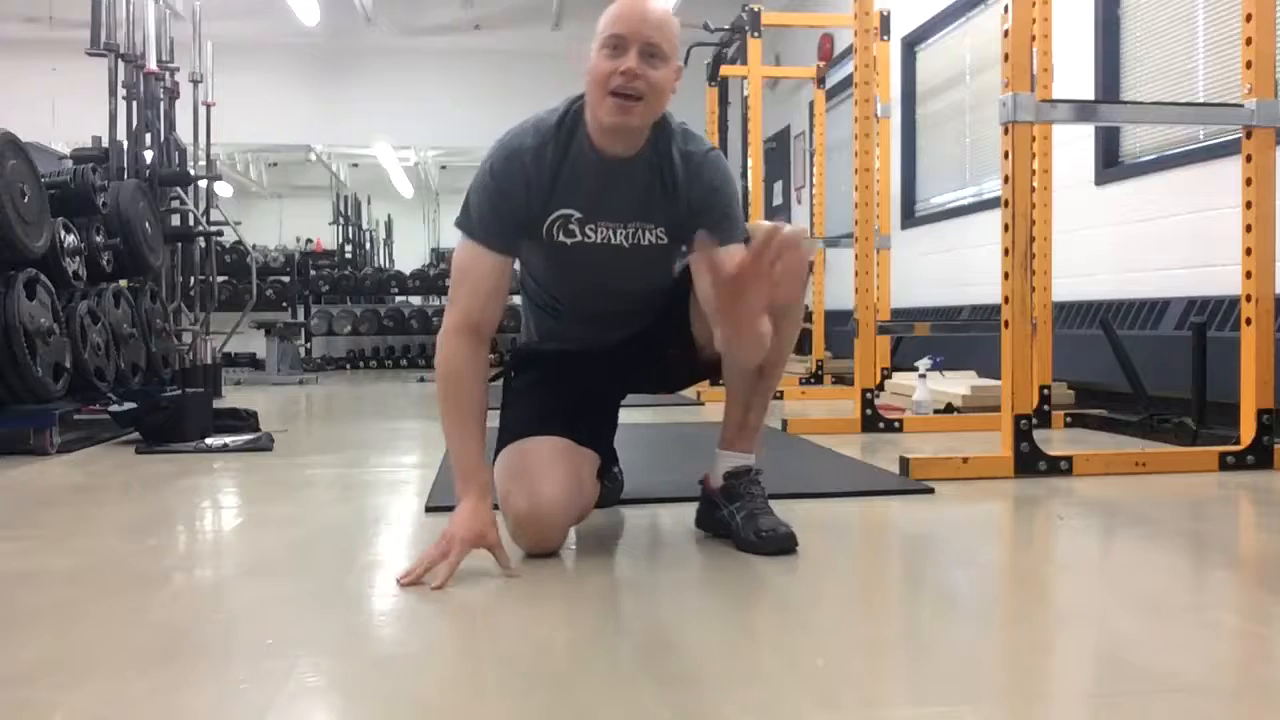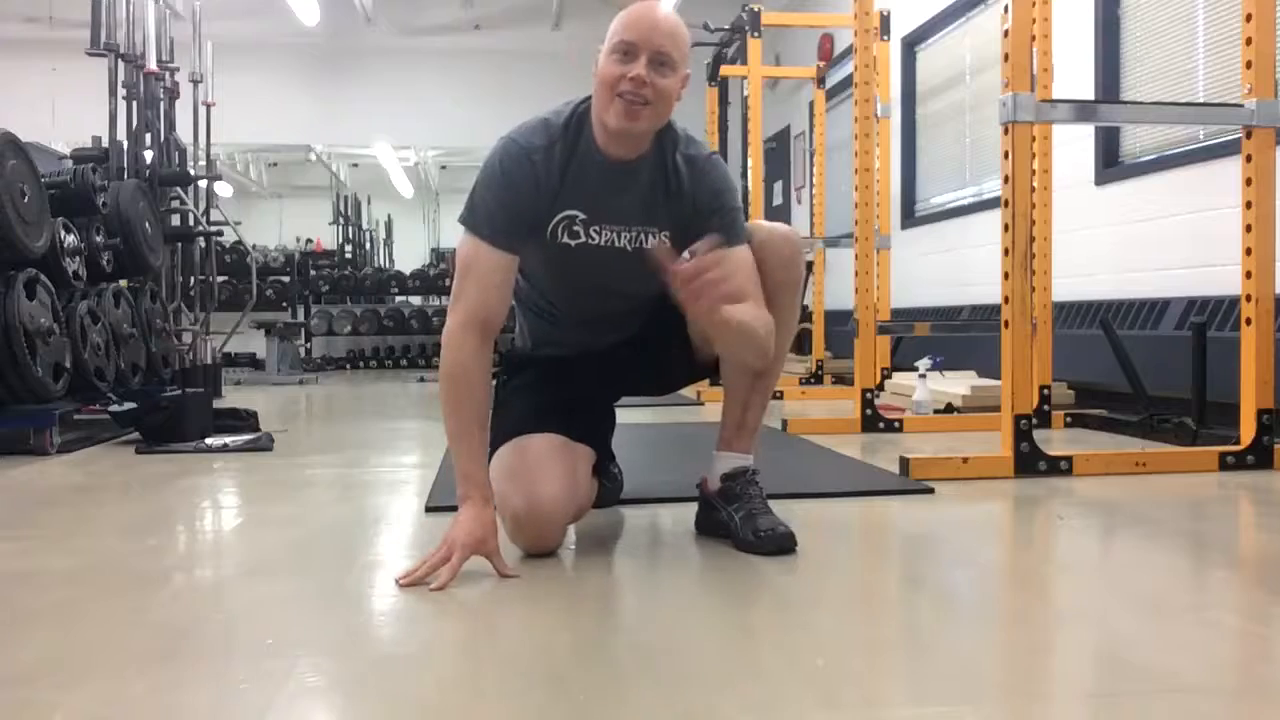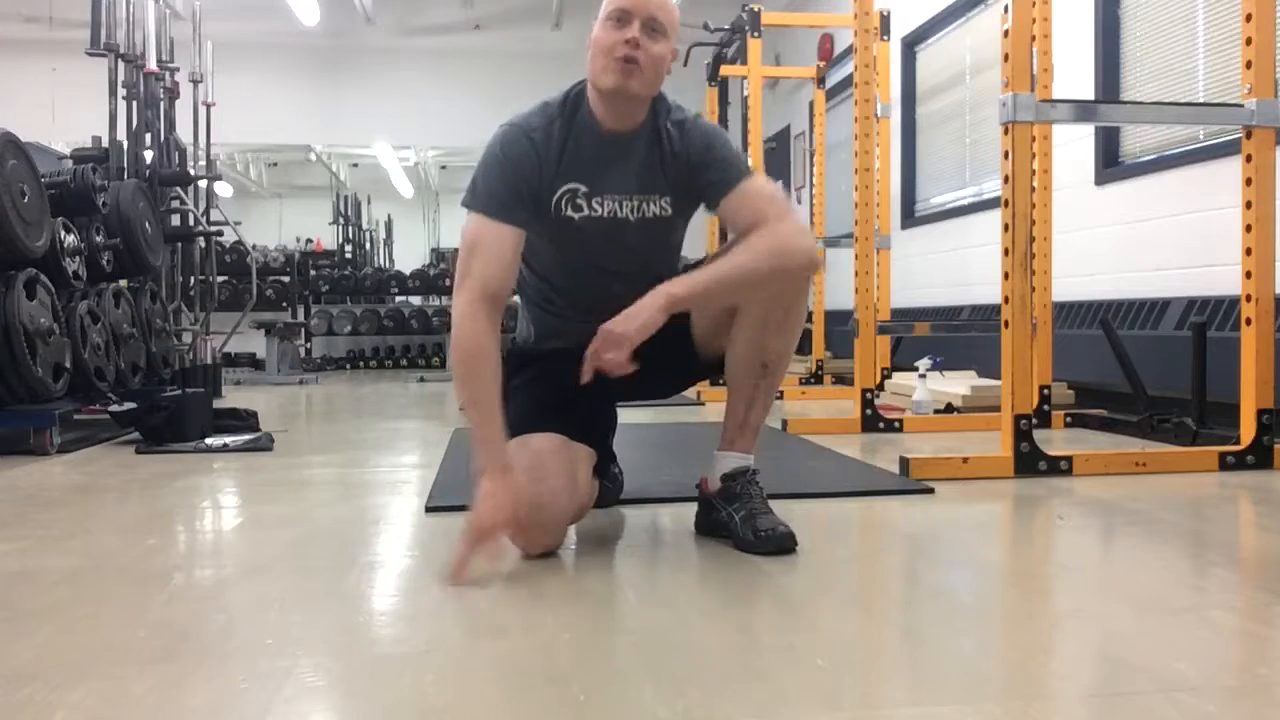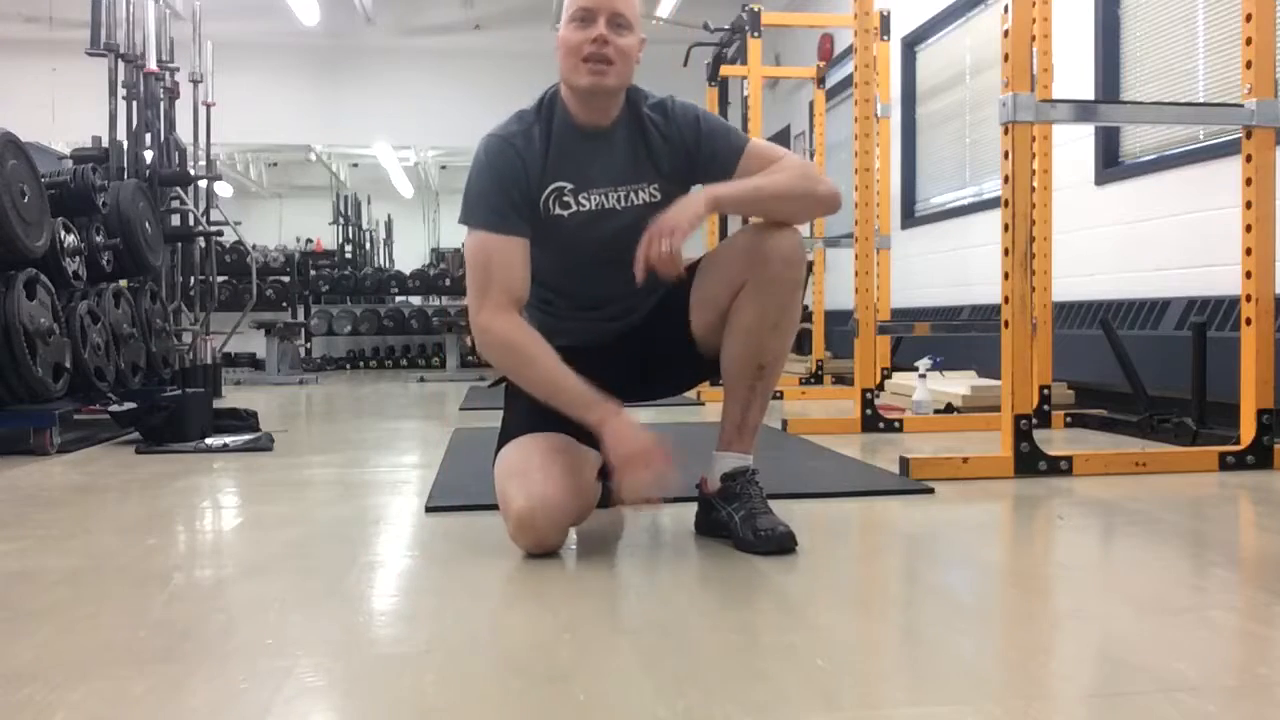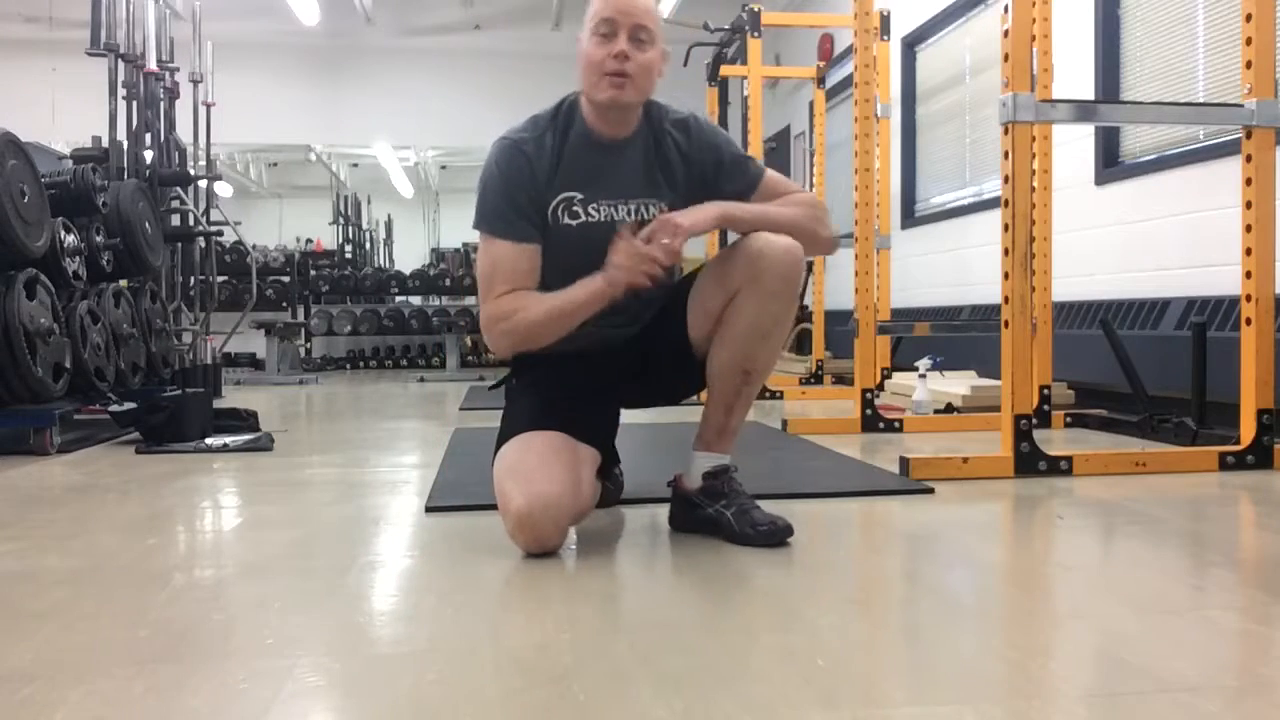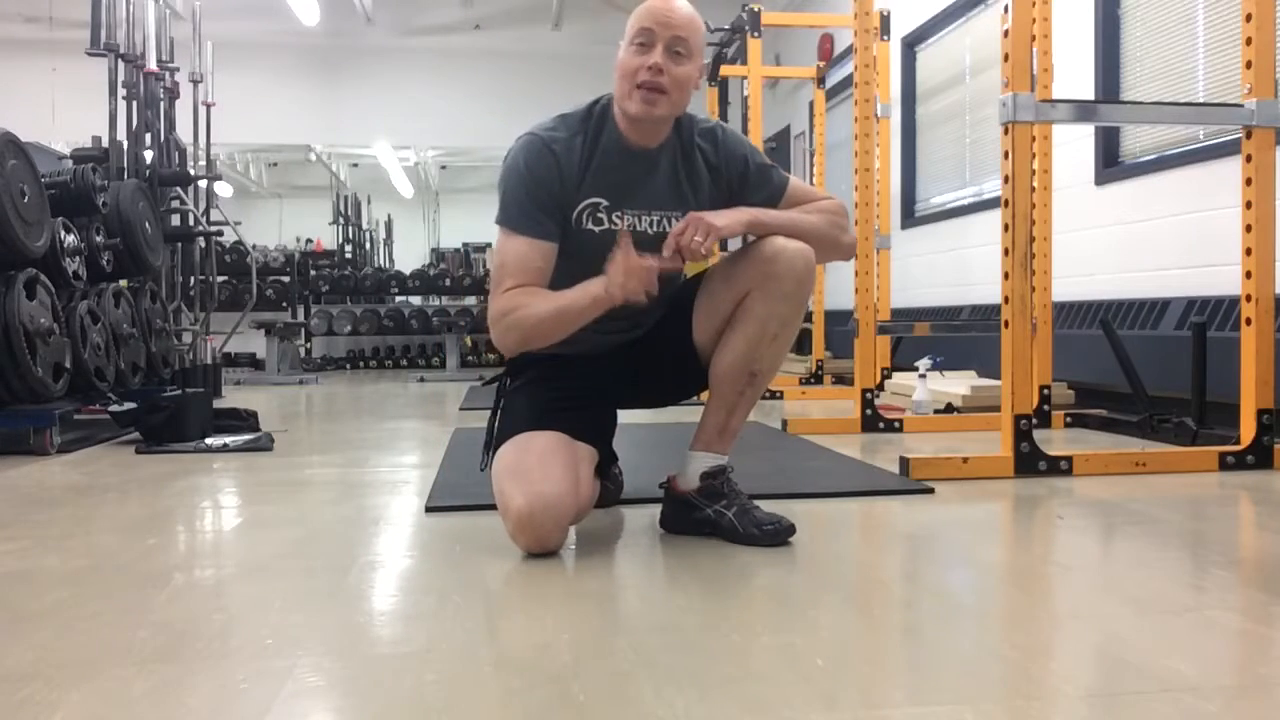
dt=0.3s
person 1, frame 1
left shoulder: (698, 167)
right shoulder: (521, 159)
left elbow: (741, 335)
right elbow: (466, 330)
left wrist: (744, 311)
right wrist: (473, 499)
left hip: (661, 328)
right hip: (564, 352)
left knee: (782, 248)
right knee: (537, 522)
left ankle: (731, 482)
right ankle: (596, 470)
person 1, frame 2
left shoulder: (698, 173)
right shoulder: (524, 158)
left elbow: (758, 339)
right elbow: (470, 328)
left wrist: (711, 311)
right wrist: (474, 501)
left hip: (651, 334)
right hip: (555, 357)
left knee: (778, 248)
right knee: (535, 522)
left ankle: (730, 482)
right ankle: (593, 470)
person 1, frame 3
left shoulder: (692, 141)
right shoulder: (525, 143)
left elbow: (795, 246)
right elbow: (476, 305)
left wrist: (662, 300)
right wrist: (496, 474)
left hip: (660, 332)
right hip: (559, 355)
left knee: (785, 261)
right knee: (533, 524)
left ankle: (728, 483)
right ankle: (593, 471)
person 1, frame 4
left shoulder: (674, 126)
right shoulder: (509, 152)
left elbow: (820, 190)
right elbow: (493, 321)
left wrist: (706, 197)
right wrist: (609, 420)
left hip: (658, 327)
right hip: (563, 356)
left knee: (777, 245)
right knee: (536, 521)
left ankle: (728, 483)
right ankle: (594, 469)
person 1, frame 5
left shoulder: (689, 141)
right shoulder: (521, 156)
left elbow: (820, 229)
right elbow: (501, 326)
left wrist: (715, 212)
right wrist: (604, 282)
left hip: (659, 333)
right hip: (560, 359)
left knee: (776, 253)
right knee: (535, 521)
left ankle: (704, 482)
right ankle: (594, 470)
person 1, frame 6
left shoulder: (715, 151)
right shoulder: (545, 154)
left elbow: (839, 231)
right elbow: (507, 326)
left wrist: (745, 216)
right wrist: (607, 288)
left hip: (661, 340)
right hip: (562, 359)
left knee: (788, 259)
right knee: (536, 520)
left ankle: (700, 483)
right ankle: (593, 471)
